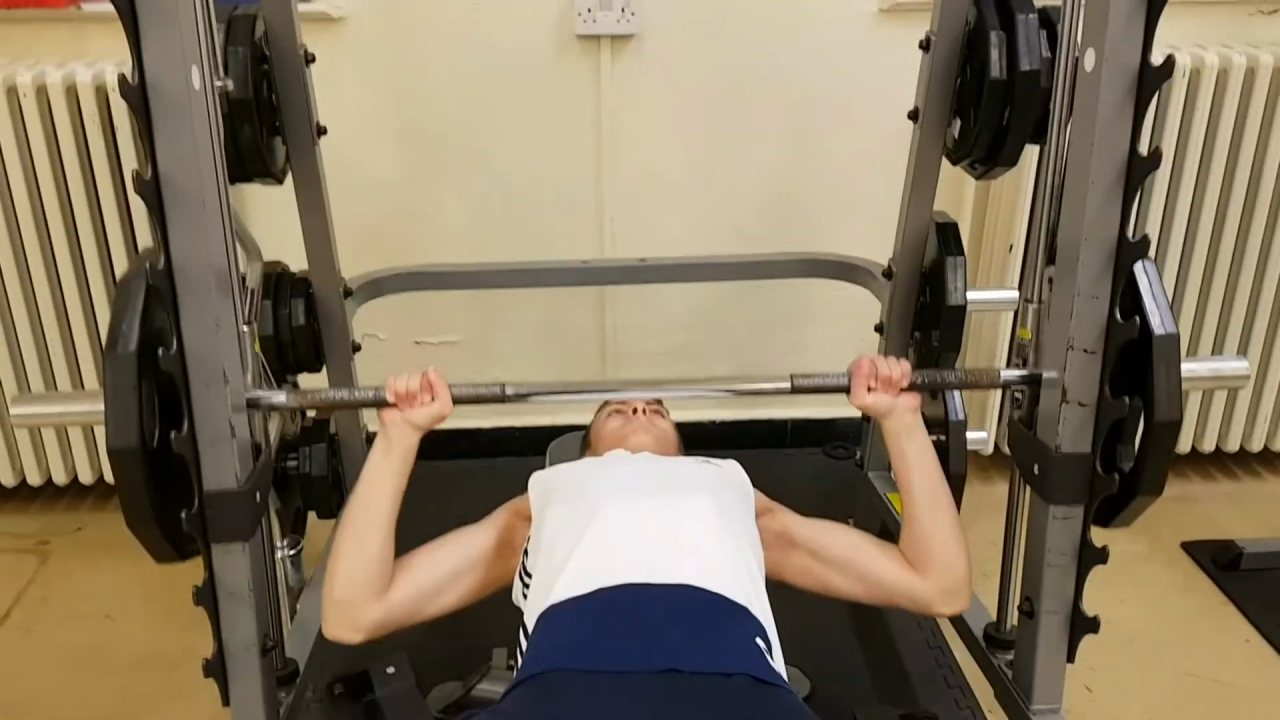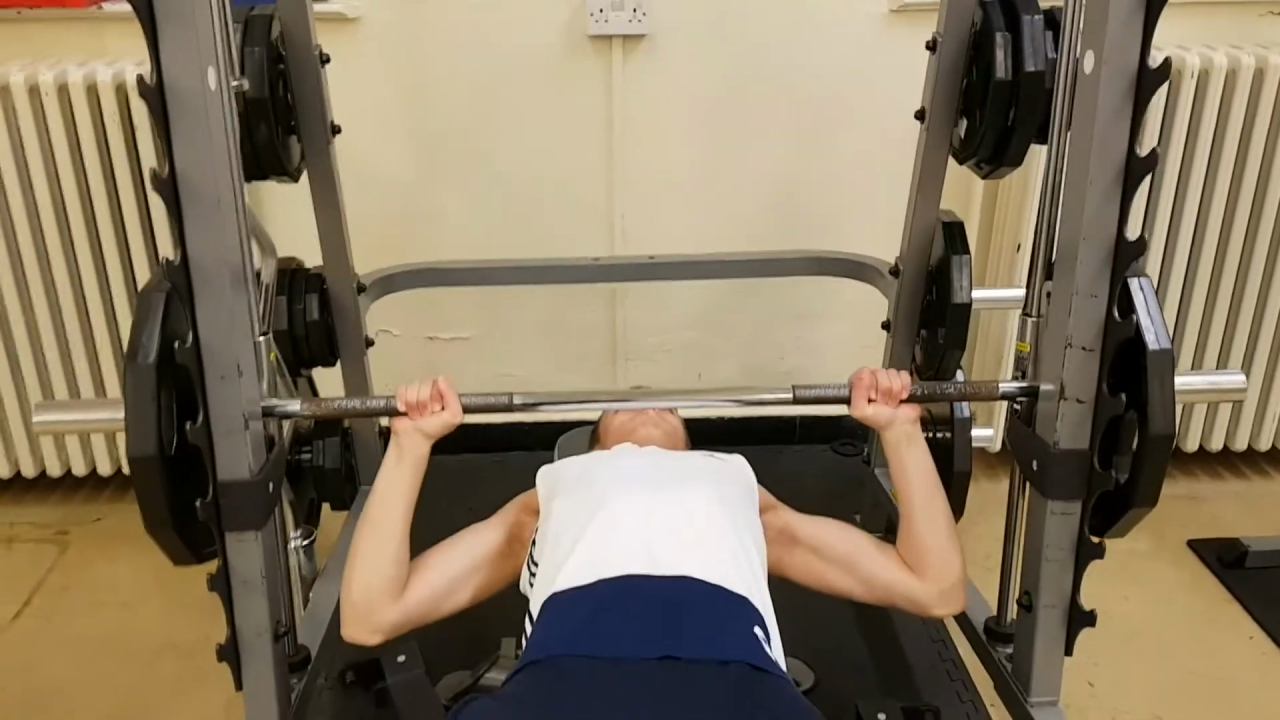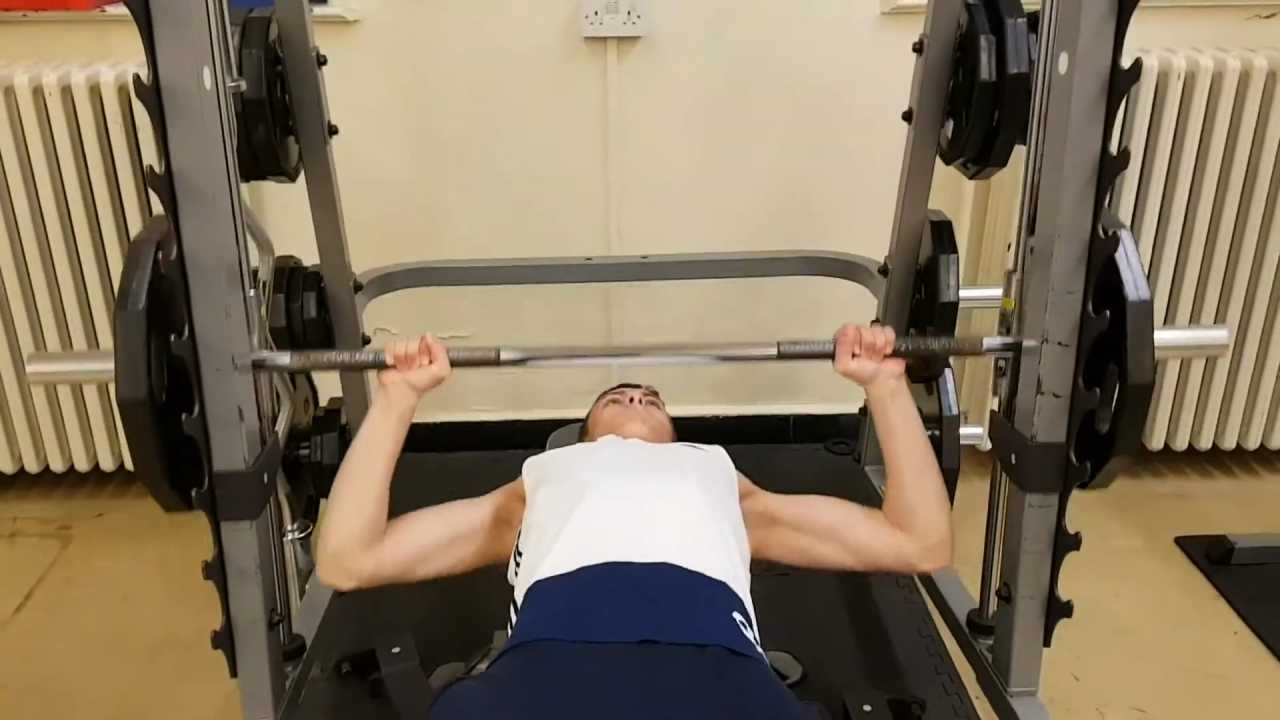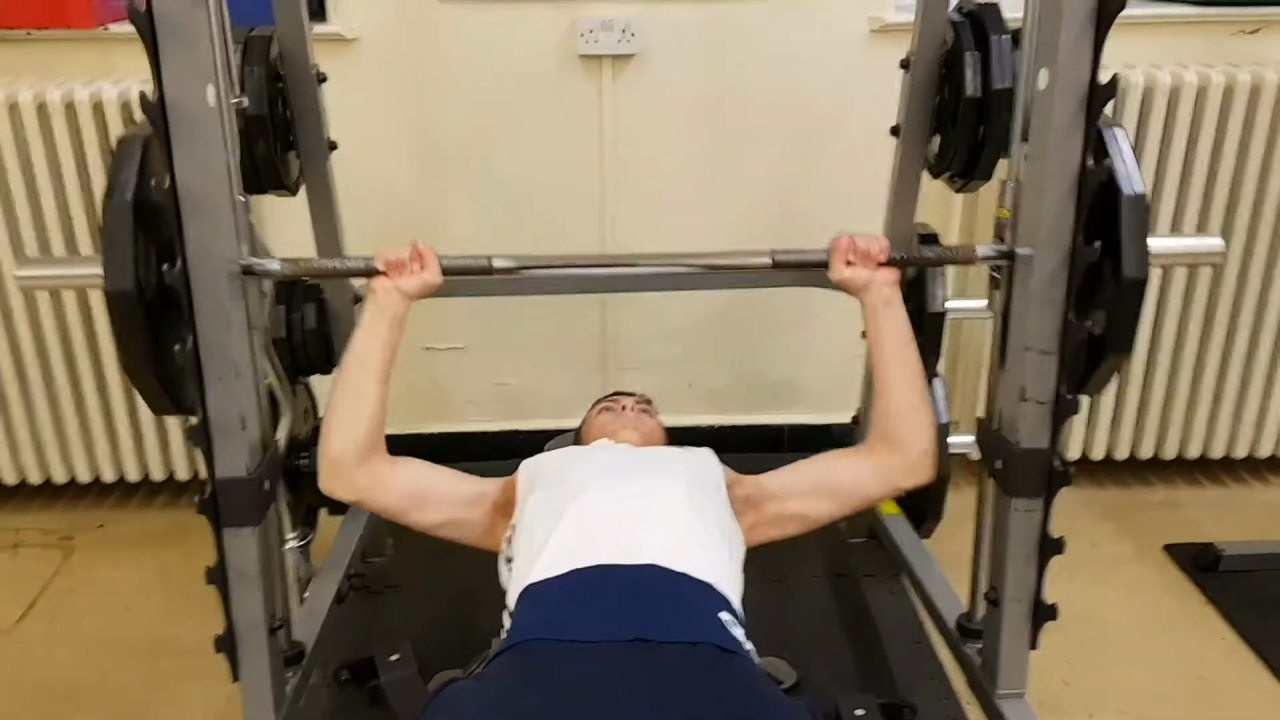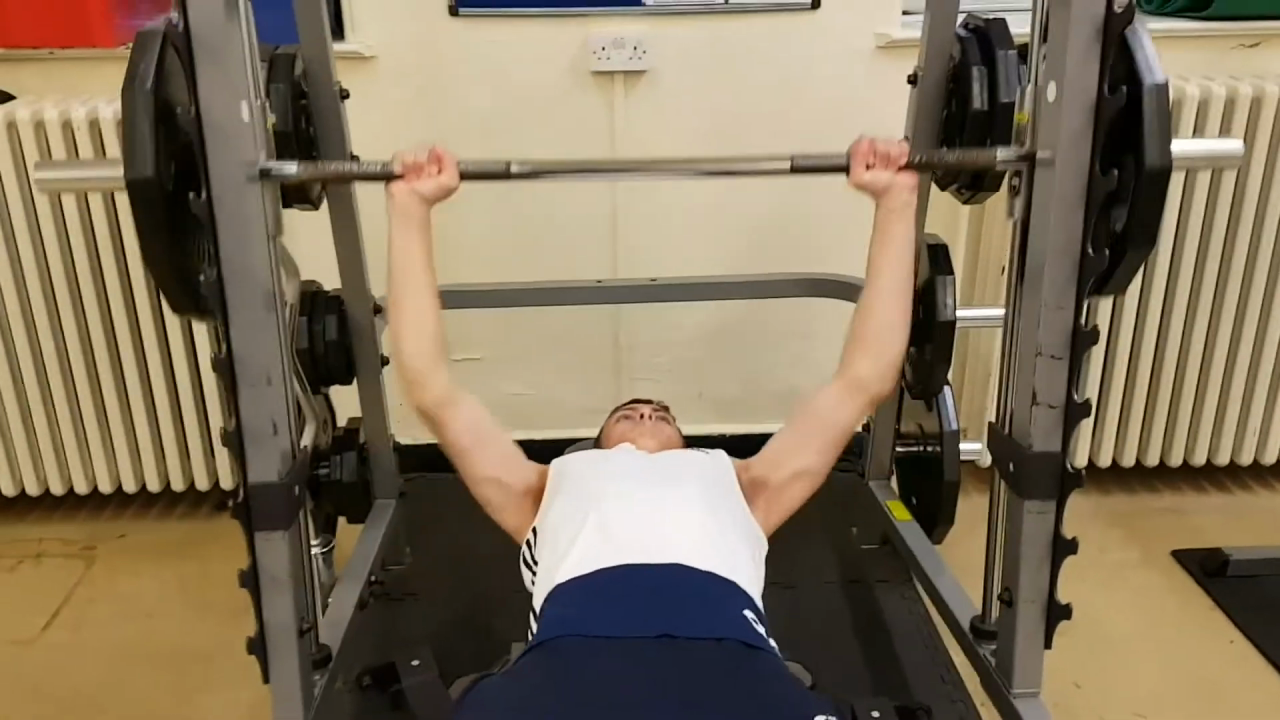
dt=0.3s
person 1, frame 1
left shoulder: (736, 492)
right shoulder: (541, 500)
left elbow: (939, 586)
right elbow: (353, 613)
left wrist: (899, 419)
right wrist: (399, 435)
person 1, frame 2
left shoulder: (740, 486)
right shoulder: (547, 494)
left elbow: (935, 587)
right elbow: (370, 615)
left wrist: (898, 428)
right wrist: (412, 441)
person 1, frame 3
left shoulder: (722, 477)
right shoulder: (537, 483)
left elbow: (921, 542)
right elbow: (347, 557)
left wrist: (883, 381)
right wrist: (397, 394)
left hip: (712, 667)
right hip: (552, 664)
person 1, frame 4
left shoulder: (718, 486)
right shoulder: (530, 485)
left elbow: (904, 458)
right elbow: (348, 470)
left wrist: (878, 296)
right wrist: (388, 304)
left hip: (703, 665)
right hip: (546, 661)
person 1, frame 5
left shoulder: (737, 487)
right shoulder: (548, 492)
left elbow: (866, 375)
right elbow: (428, 384)
left wrist: (895, 201)
right wrist: (411, 207)
